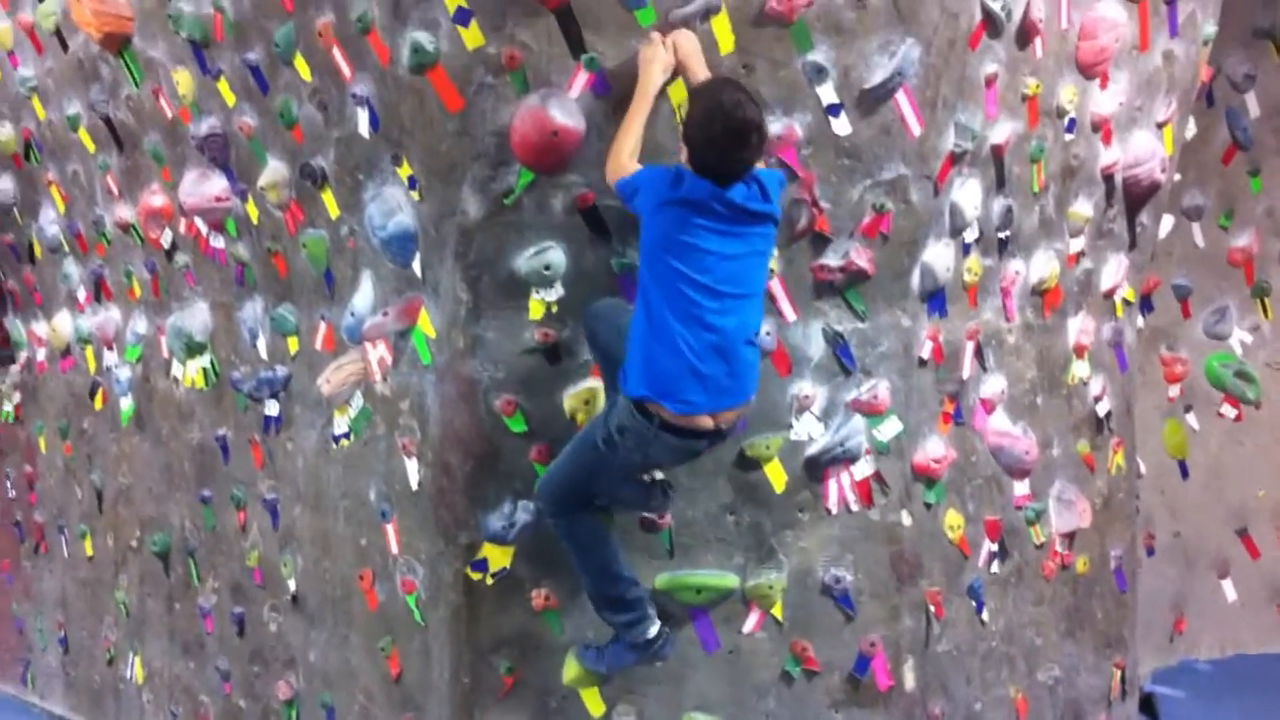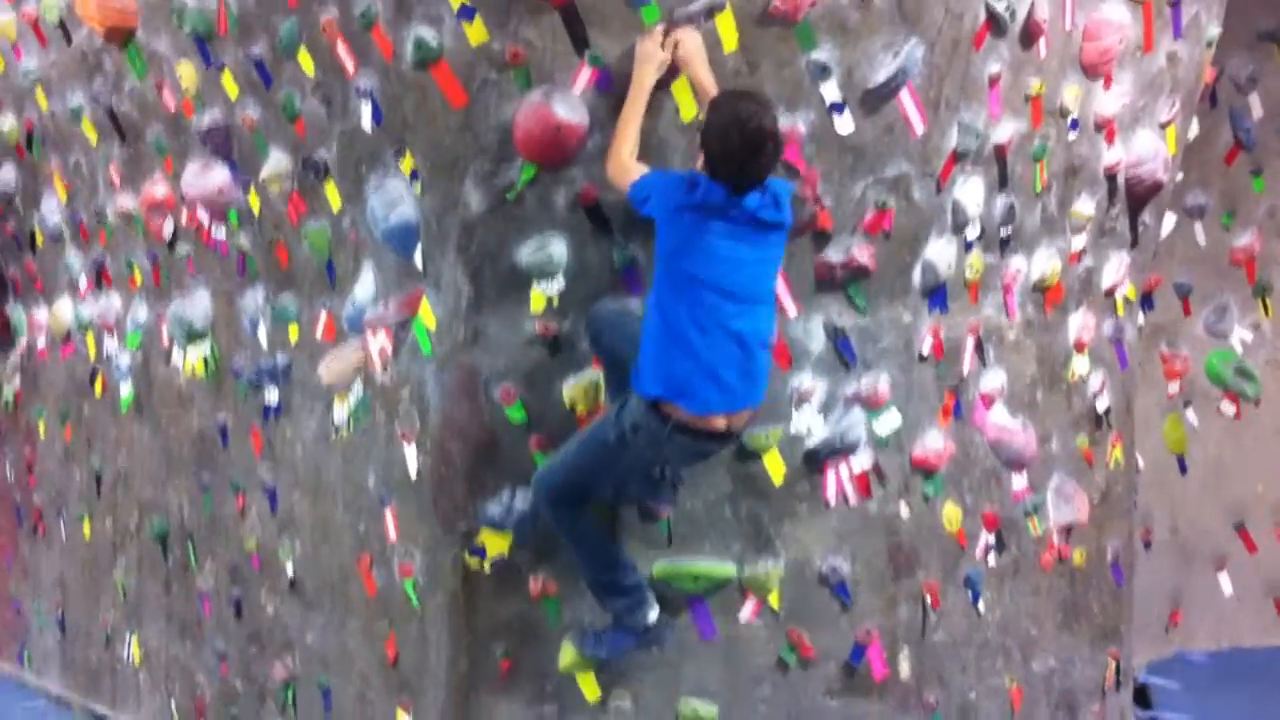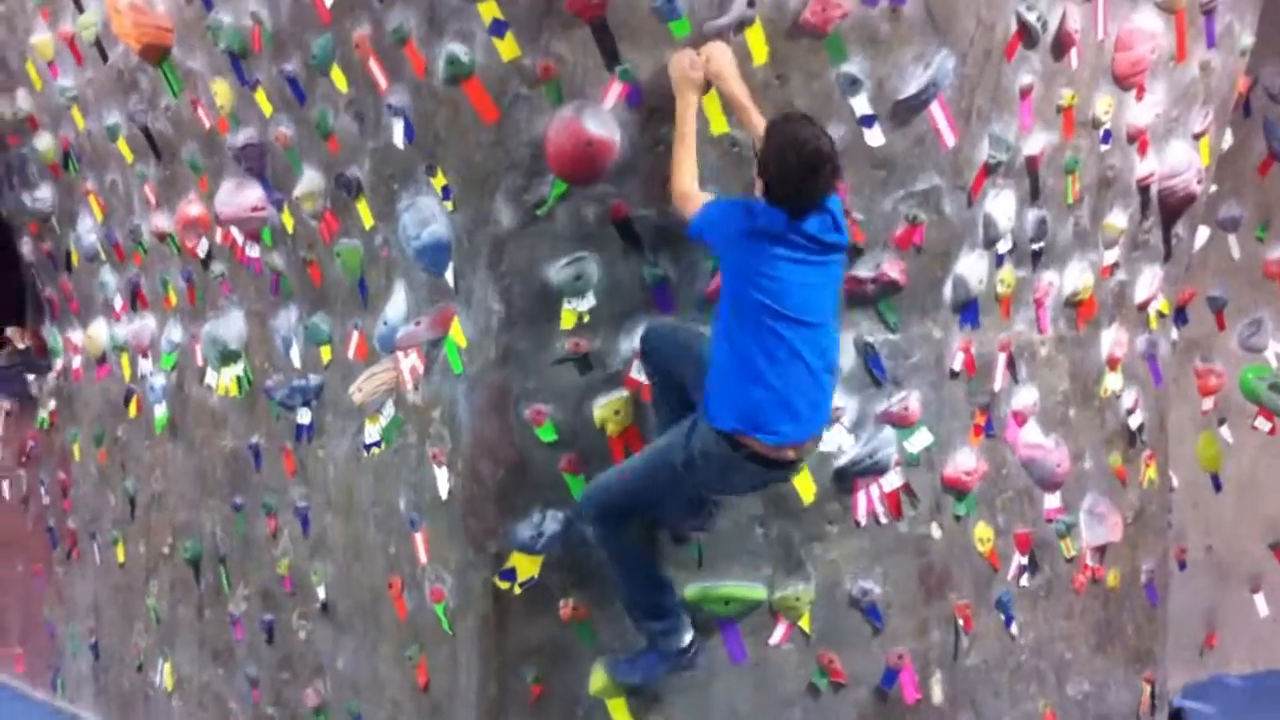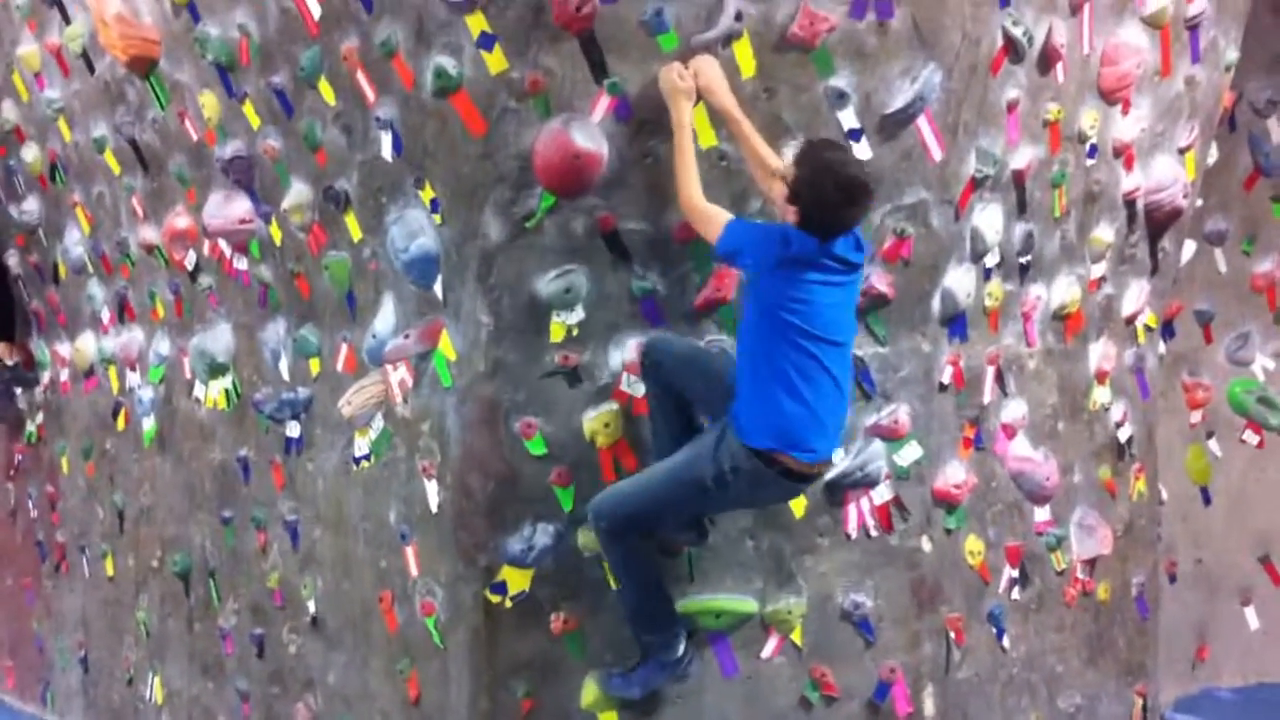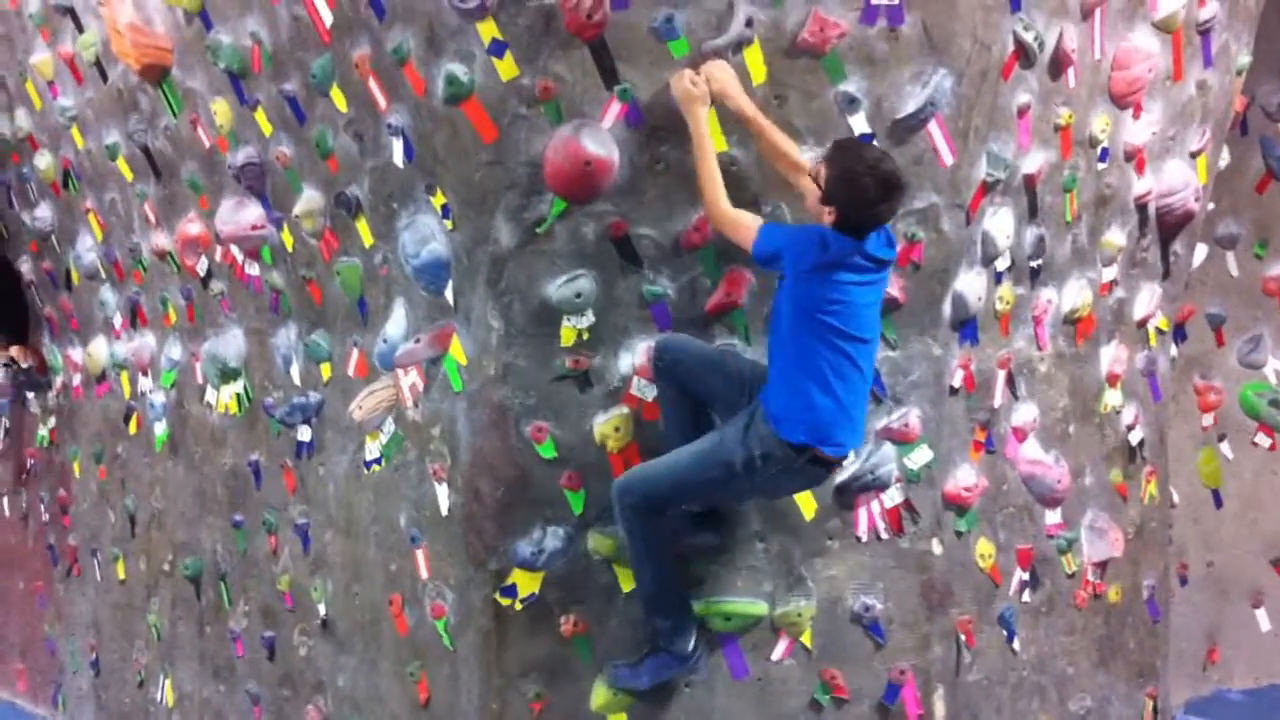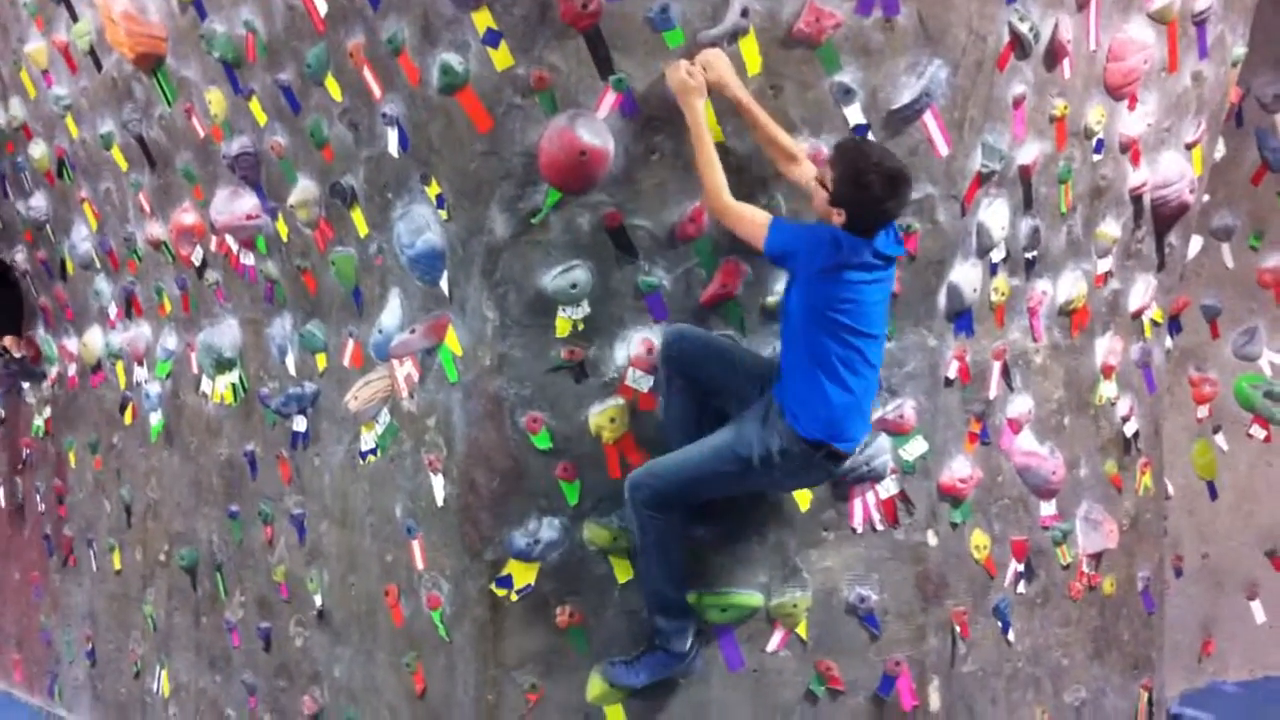
dt=0.2s
person 1, frame 1
left shoulder: (669, 194)
right shoulder: (765, 196)
left elbow: (618, 164)
right elbow: (736, 147)
left wrist: (651, 79)
right wrist: (696, 68)
left hip: (662, 417)
right hip: (729, 414)
left knee: (559, 498)
right knee: (605, 317)
left ankle: (639, 629)
right ankle: (638, 480)
person 1, frame 2
left shoulder: (685, 199)
right shoulder: (776, 206)
left elbow: (619, 164)
right elbow: (742, 147)
left wrist: (648, 79)
right wrist: (701, 74)
left hip: (673, 420)
right hip: (737, 417)
left knee: (555, 493)
right knee: (609, 319)
left ankle: (637, 615)
right ankle: (646, 479)
person 1, frame 3
left shoulder: (747, 226)
right shoulder: (832, 223)
left elbow: (683, 192)
right elbow: (791, 166)
left wrist: (688, 97)
right wrist: (734, 85)
left hip: (741, 444)
right hip: (796, 434)
left knee: (599, 506)
right knee: (661, 338)
left ankle: (671, 638)
right ankle: (683, 498)
person 1, frame 4
left shoulder: (778, 250)
right shoulder: (846, 241)
left elbow: (692, 206)
right elbow: (771, 177)
left wrist: (681, 109)
right wrist: (723, 100)
left hip: (765, 458)
right hip: (800, 437)
left knee: (609, 515)
right knee: (659, 352)
left ankle: (665, 650)
right ankle: (678, 511)
person 1, frame 5
left shoulder: (815, 250)
right shoulder: (872, 235)
left elbow: (719, 213)
right elbow: (793, 168)
left wrist: (696, 115)
right wrist: (737, 102)
left hip: (792, 444)
right hip: (791, 406)
left knee: (632, 494)
right knee: (670, 354)
left ankle: (676, 644)
right ankle: (693, 494)
person 1, frame 6
left shoulder: (829, 248)
right shoulder: (876, 232)
left elbow: (721, 206)
right elbow: (793, 161)
left wrist: (693, 104)
right wrist: (735, 91)
left hip: (807, 439)
right hip: (798, 399)
left knee: (644, 490)
right knee: (679, 344)
left ankle: (674, 643)
right ankle: (692, 485)
